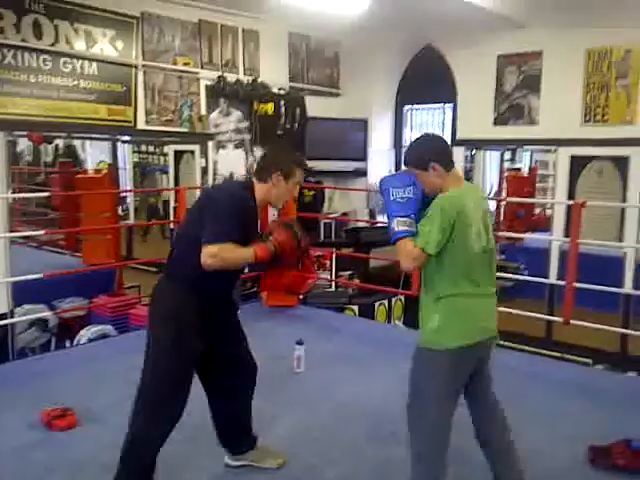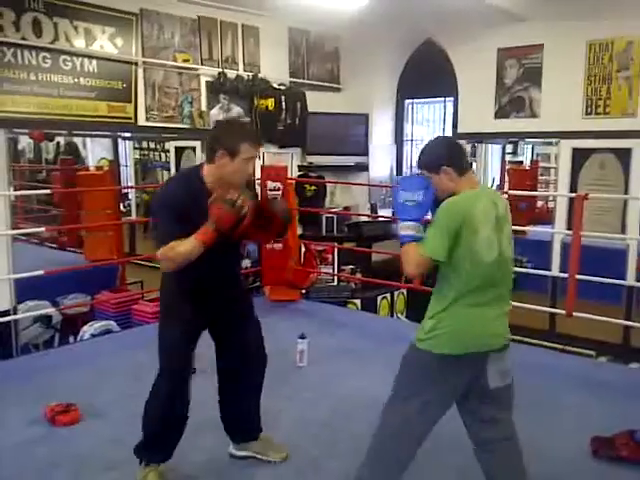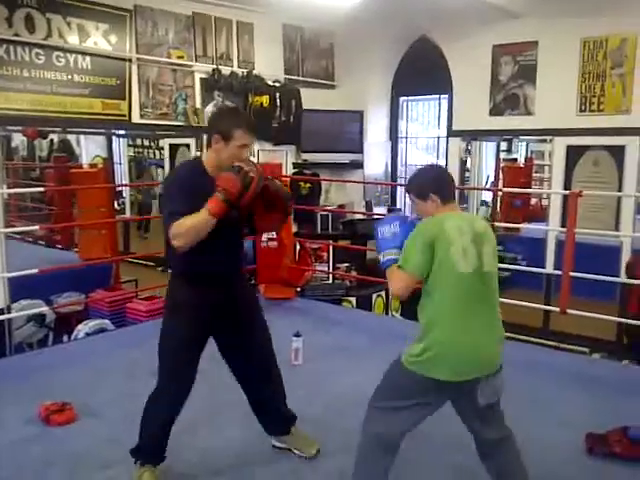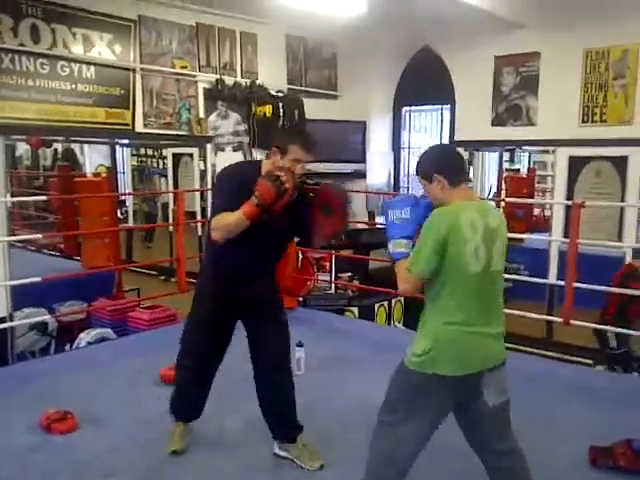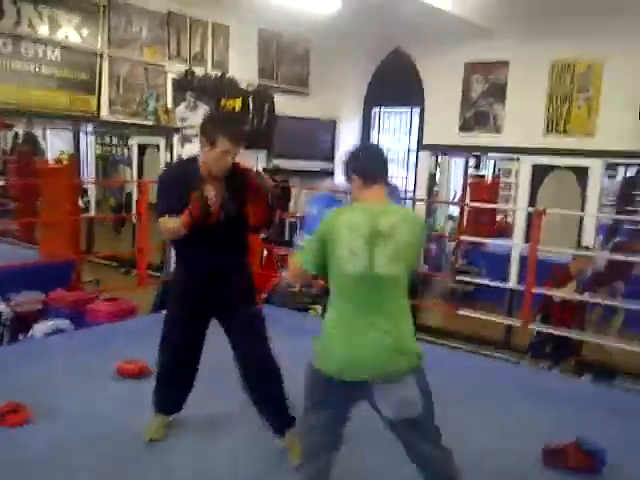
dt=0.4s
person 1, frame 1
left shoulder: (247, 203)
right shoulder: (231, 199)
right elbow: (211, 257)
left wrist: (274, 252)
right wrist: (266, 249)
left hip: (214, 303)
right hip: (180, 304)
left knee: (238, 372)
right knee: (160, 398)
left ankle: (240, 447)
person 1, frame 2
left shoulder: (240, 188)
right shoulder: (175, 192)
left elbow: (248, 233)
right elbow: (167, 259)
left wrist: (270, 223)
right wrist: (211, 230)
left hip: (229, 287)
right hip: (185, 294)
left knee: (248, 360)
right knee: (174, 378)
left ankle: (245, 437)
person 1, frame 3
left shoulder: (238, 177)
right shoulder: (182, 179)
left elbow: (250, 224)
right elbow: (180, 239)
right wrist: (220, 199)
left hip: (234, 286)
right hip: (190, 292)
left knee: (259, 361)
right knee: (174, 378)
left ankle: (282, 429)
person 1, frame 4
left shoulder: (294, 195)
right shoulder: (234, 177)
left elbow: (312, 240)
right elbow: (218, 232)
right wrist: (258, 202)
left hip: (260, 286)
right hip: (217, 282)
left knee: (275, 361)
right knee: (198, 356)
left ankle: (287, 438)
right ankle: (181, 420)
person 1, frame 5
left shoulder: (243, 179)
right shoulder: (175, 176)
left elbow: (257, 227)
right elbow: (166, 231)
left wrist: (261, 208)
right wrist: (194, 214)
left hip: (235, 280)
right hip: (190, 281)
left knee: (256, 353)
right knee: (176, 349)
left ankle: (284, 427)
right ankle: (164, 410)
person 2, frame 1
left shoulder: (445, 203)
right shoulder: (475, 195)
left elbow: (410, 260)
left wrist: (400, 215)
right wrist: (417, 212)
left hip: (449, 330)
right hip: (481, 325)
left knee: (428, 416)
right knee: (486, 408)
person 2, frame 2
left shoulder: (454, 207)
right shoulder: (497, 201)
left elbow: (414, 268)
left wrist: (408, 220)
right wrist: (432, 219)
left hip: (446, 336)
right hip: (491, 335)
left knee: (401, 418)
right knee: (495, 425)
person 2, frame 3
left shoulder: (428, 229)
right shoulder: (484, 229)
left elbow: (399, 288)
left wrist: (389, 251)
left hip: (437, 356)
right hip: (485, 354)
left knee: (380, 420)
right knee: (493, 432)
person 2, frame 4
left shoulder: (442, 219)
right shoulder: (496, 217)
left elbow: (408, 285)
left wrist: (400, 240)
left hip: (439, 354)
right hip: (487, 352)
left knee: (392, 437)
right knee: (499, 443)
person 2, frame 5
left shoulder: (335, 219)
right shoulder: (412, 222)
left elbow: (294, 275)
left wrist: (311, 235)
left hip: (338, 356)
right hip: (393, 355)
left knee: (317, 435)
right knee: (425, 442)
